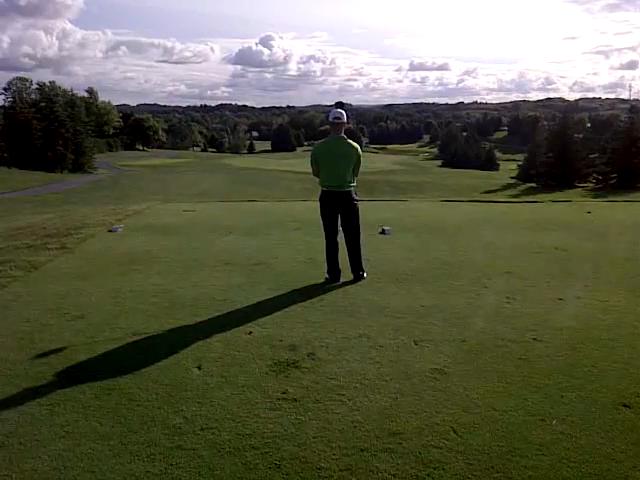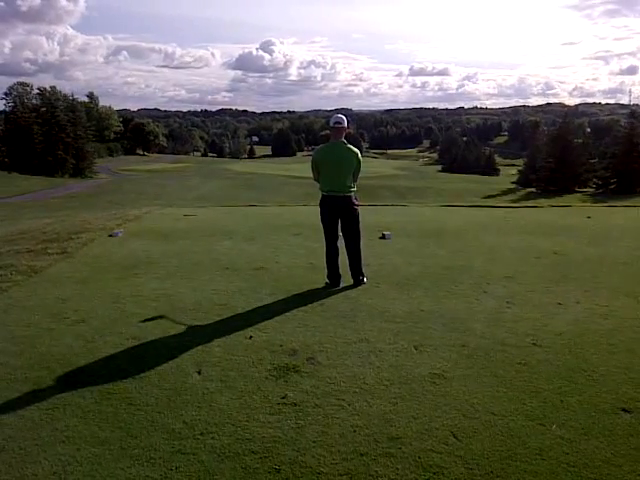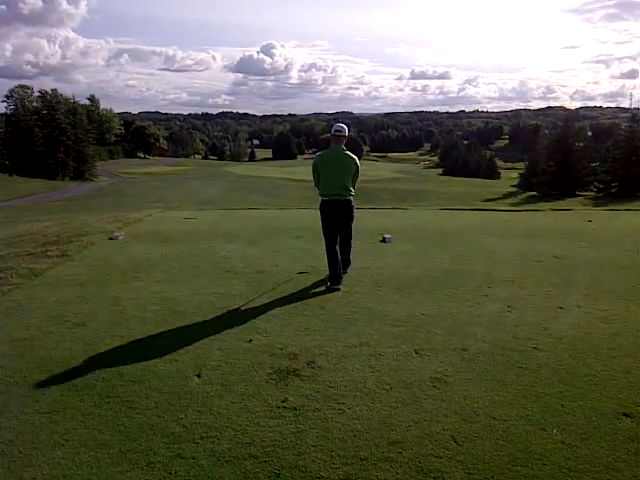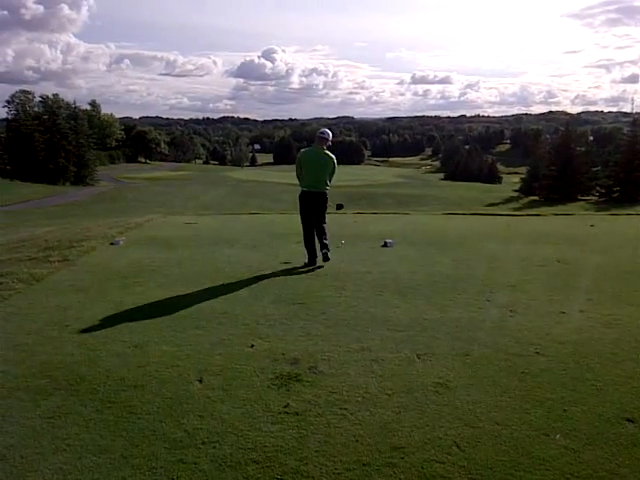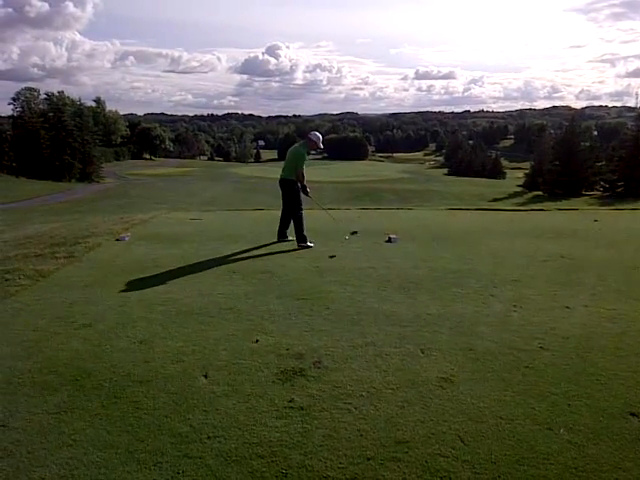
dt=1s
person 1, frame 1
left shoulder: (318, 147)
right shoulder: (354, 148)
left elbow: (316, 173)
right elbow: (355, 173)
left hip: (327, 196)
right hip: (348, 195)
left knee: (331, 237)
right knee: (352, 236)
left ankle: (333, 274)
right ankle: (358, 272)
person 1, frame 2
left shoulder: (318, 152)
right shoulder: (354, 153)
left elbow: (316, 178)
right elbow: (355, 178)
left hip: (328, 200)
right hip: (348, 200)
left knee: (331, 241)
right knee: (353, 241)
left ankle: (334, 279)
right ankle: (358, 277)
person 1, frame 3
left shoulder: (319, 158)
right shoulder: (353, 160)
left elbow: (317, 183)
right elbow: (353, 184)
left hip: (328, 204)
right hip: (346, 203)
left knee: (331, 242)
right knee: (346, 237)
left ankle: (336, 279)
right ankle: (344, 266)
person 1, frame 4
left shoulder: (302, 154)
right shoulder: (331, 158)
left elbow: (299, 175)
right elbow: (329, 179)
left hip: (306, 194)
right hip: (322, 195)
left knee: (308, 227)
right knee: (321, 224)
left ankle: (312, 258)
right ankle: (325, 249)
person 1, frame 5
left shoulder: (297, 147)
right shoulder: (301, 152)
right elbow: (300, 173)
left wrist: (303, 185)
right wrist: (304, 187)
left hip: (285, 181)
right hip: (290, 183)
left knee: (287, 209)
right knee: (297, 211)
left ankle: (282, 234)
right ankle: (301, 240)
